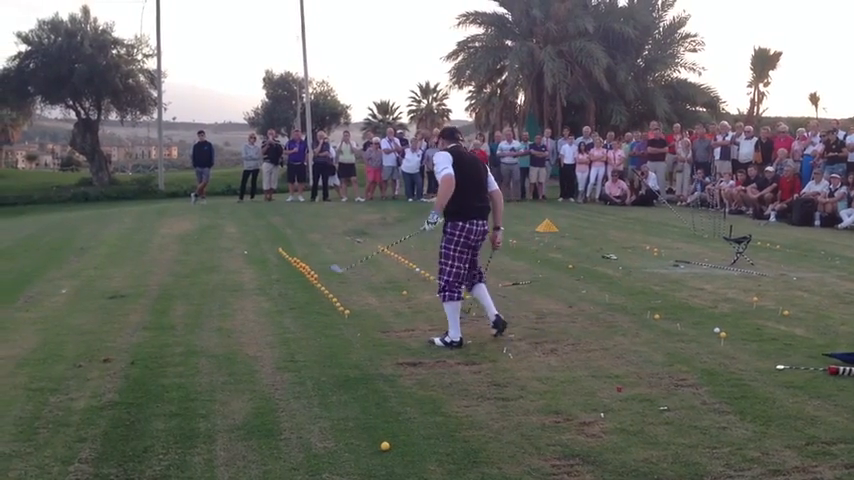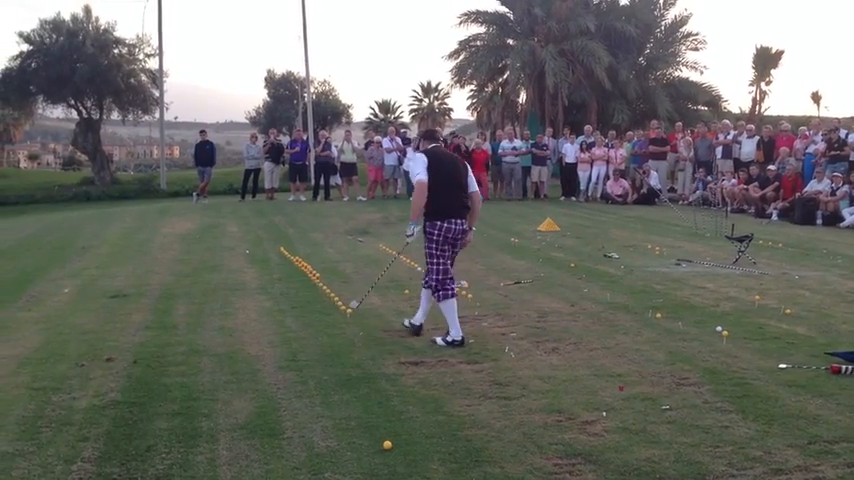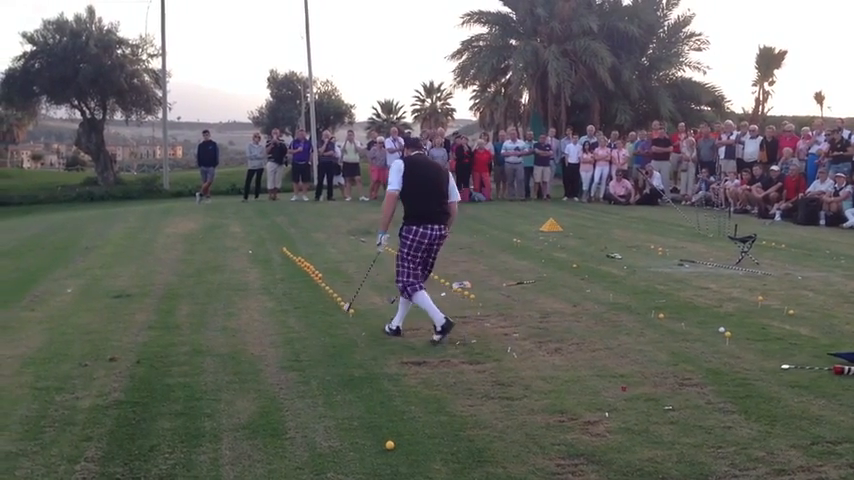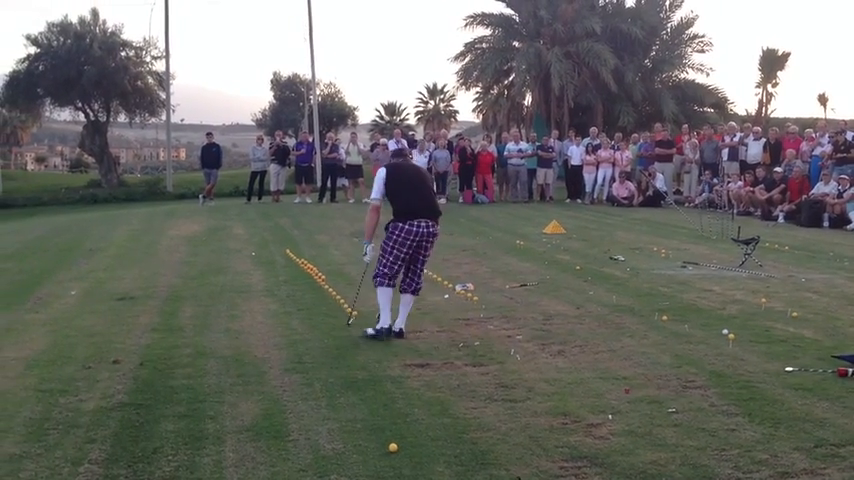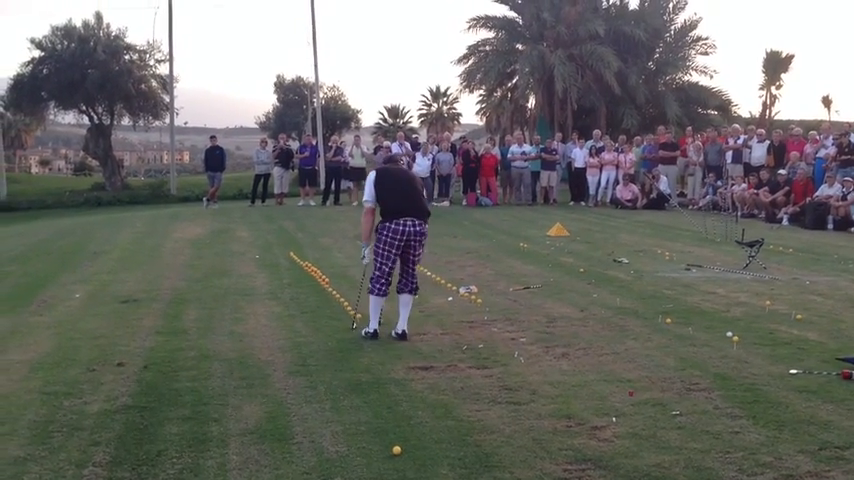
dt=0.2s
person 1, frame 1
left shoulder: (443, 155)
right shoulder: (477, 161)
left elbow: (448, 181)
right elbow: (497, 196)
left wrist: (435, 212)
right wrist: (497, 229)
left hip: (458, 224)
right hip: (480, 223)
left knee: (450, 279)
right knee: (471, 273)
left ankle: (454, 336)
right ankle: (494, 316)
person 1, frame 2
left shoulder: (421, 157)
right shoulder: (459, 162)
left elbow: (421, 188)
right elbow: (476, 197)
left wrist: (413, 223)
right wrist: (470, 227)
left hip: (438, 223)
right hip: (460, 223)
left knee: (440, 278)
right knee: (439, 272)
left ankle: (456, 335)
right ankle: (418, 321)
person 1, frame 3
left shoulder: (401, 163)
right shoulder: (441, 169)
left elbow: (391, 198)
right elbow: (454, 204)
left wrist: (383, 232)
left hip: (416, 227)
right hip: (440, 228)
left knee: (407, 278)
right knee: (415, 275)
left ankle: (440, 321)
right ankle: (396, 324)
person 1, frame 4
left shoulder: (385, 170)
right shoulder: (423, 173)
left elbow: (374, 208)
left wrist: (368, 242)
left hip: (404, 224)
right hip: (431, 226)
left knee: (384, 273)
right knee: (413, 276)
left ankle: (384, 324)
right ankle: (400, 326)
person 1, frame 5
left shoulder: (376, 174)
right shoulder: (414, 177)
left elbow: (368, 212)
left wrist: (366, 245)
left hip: (392, 225)
right hip: (419, 226)
left knee: (380, 277)
right knee: (409, 277)
left ankle: (373, 328)
right ankle: (402, 328)
